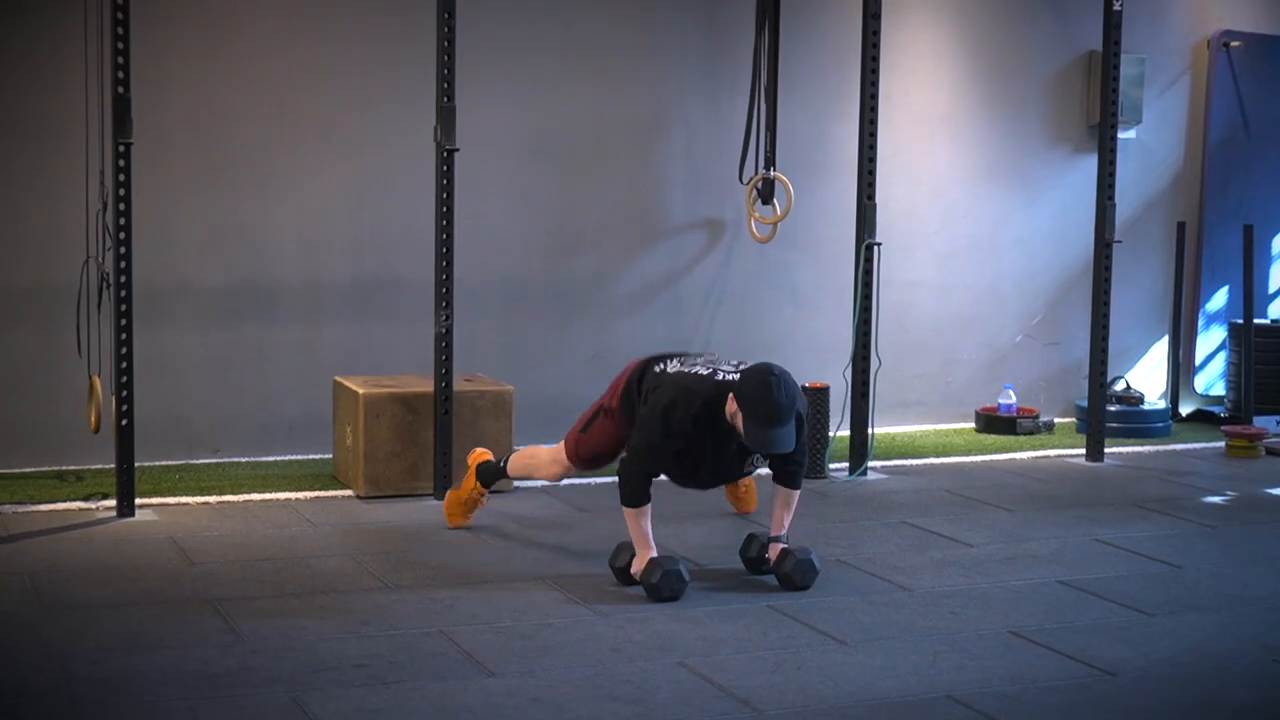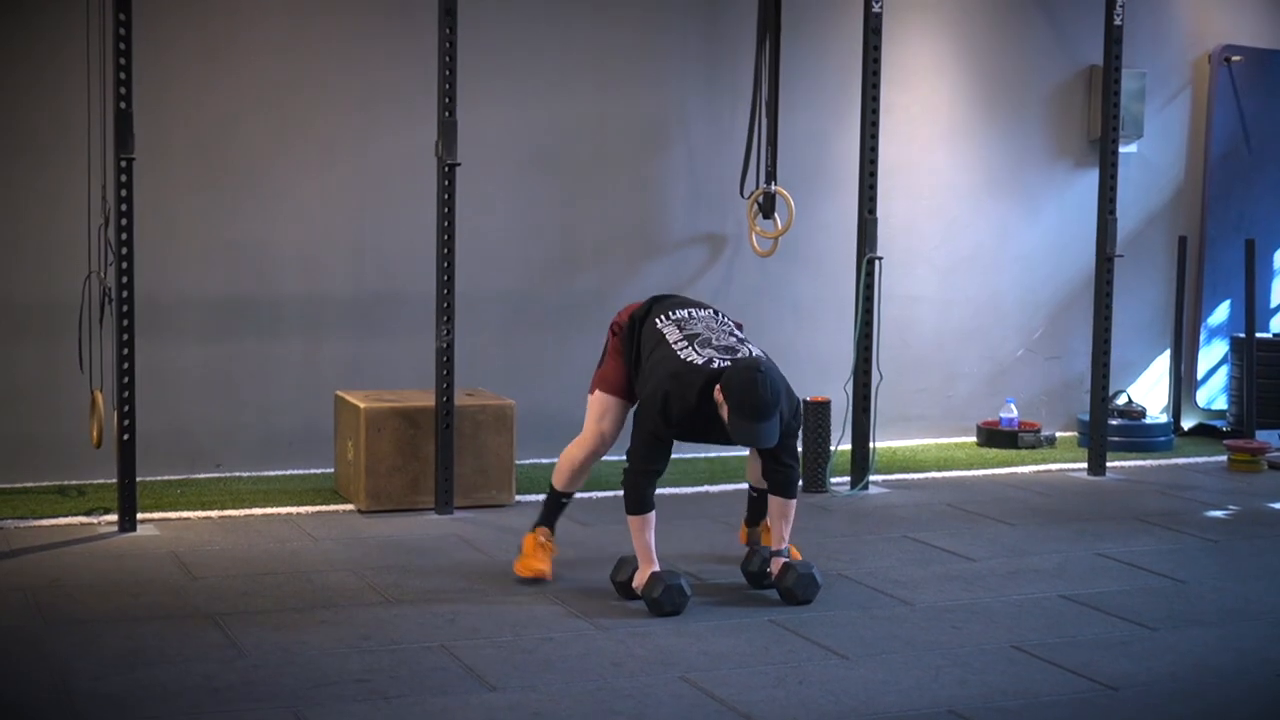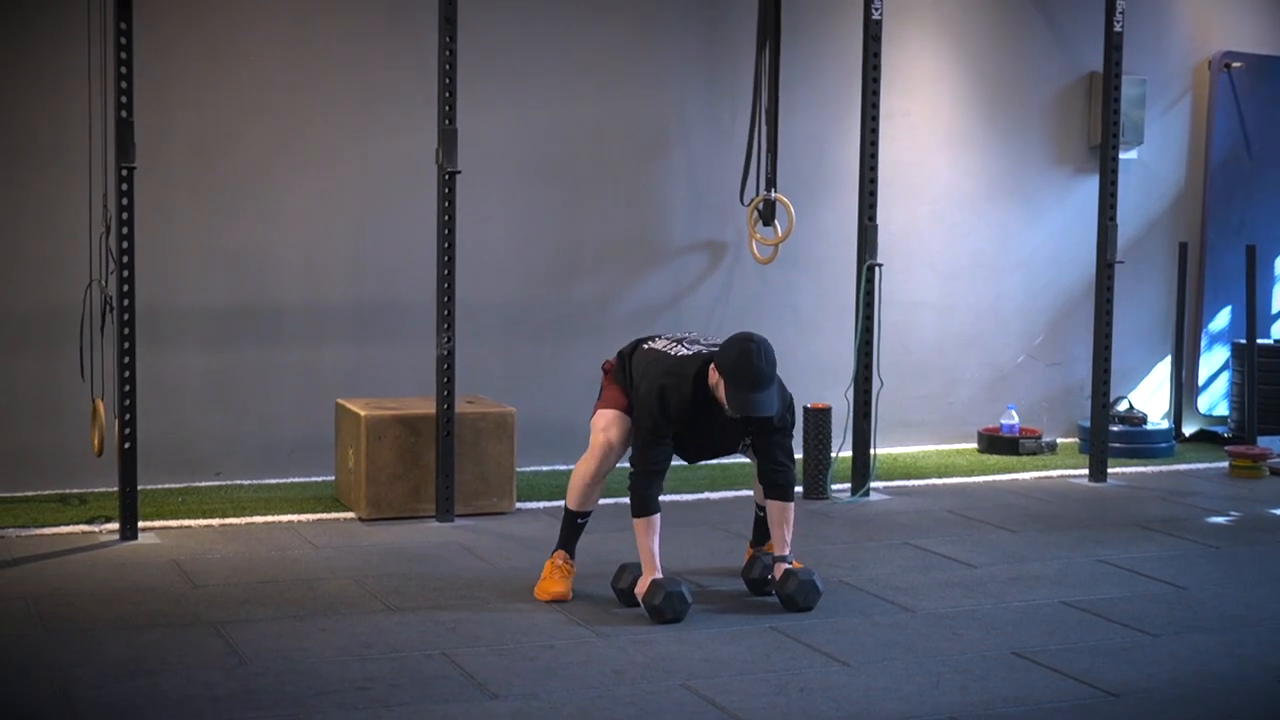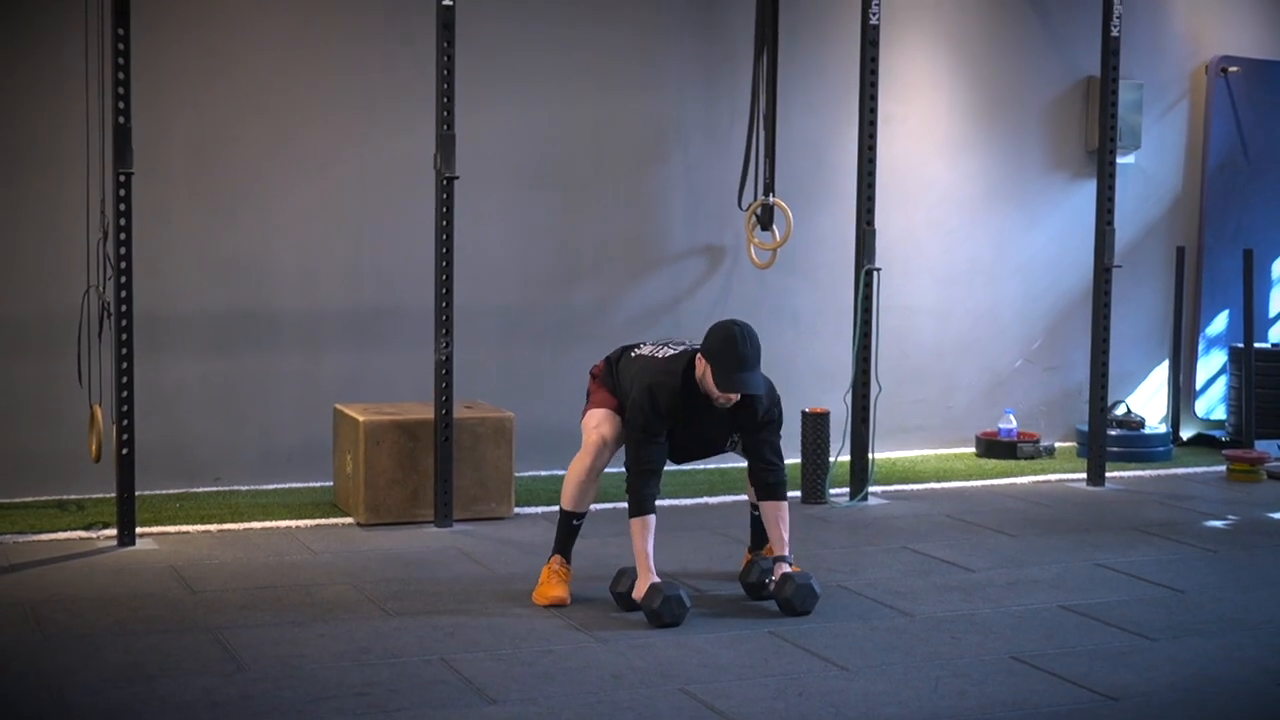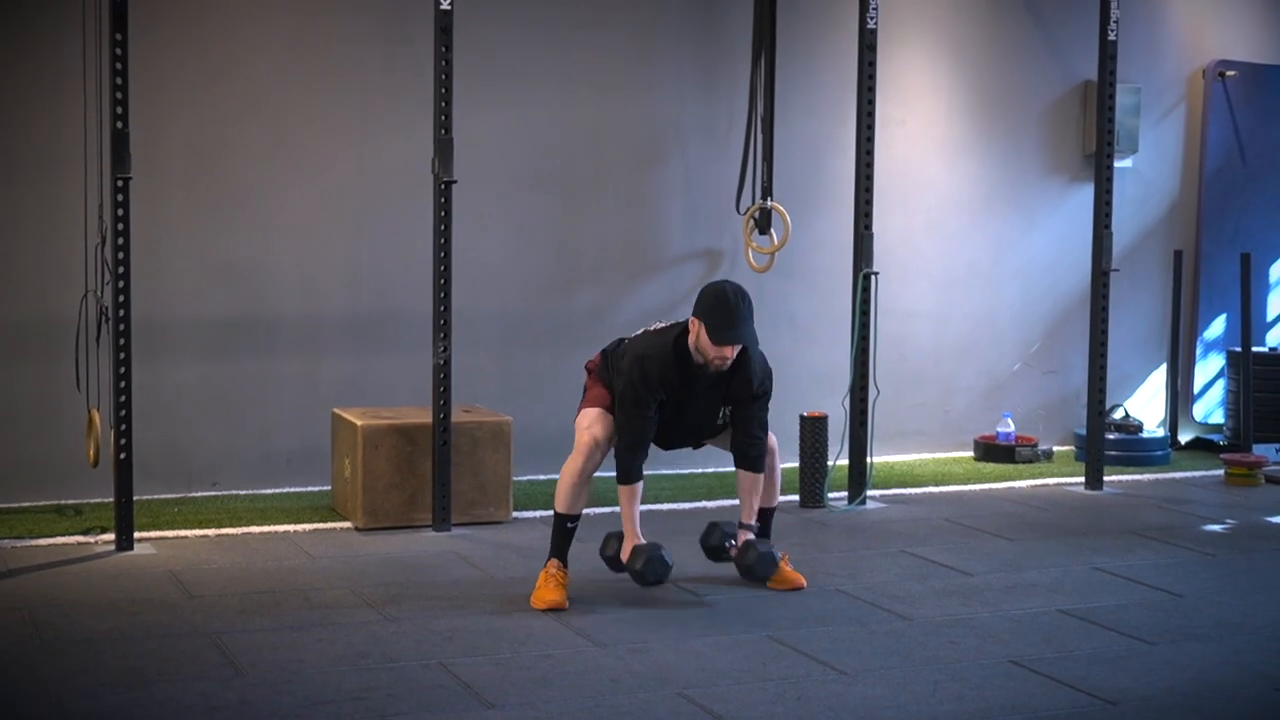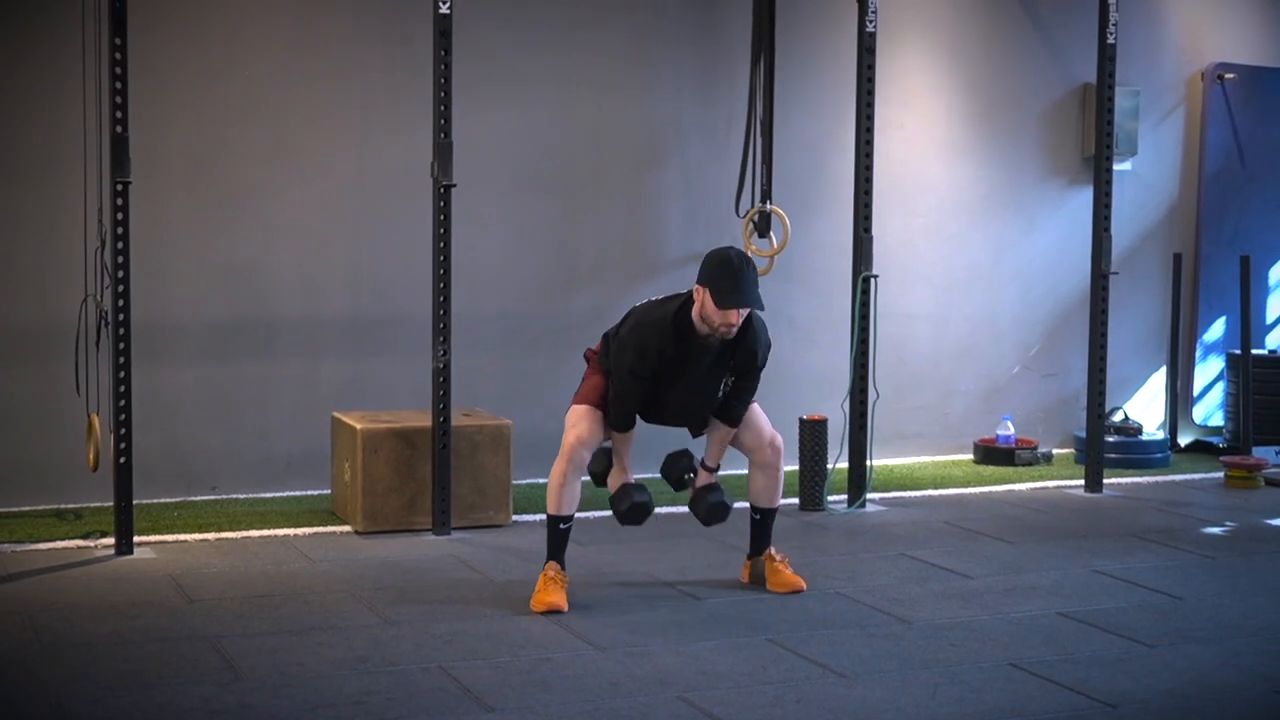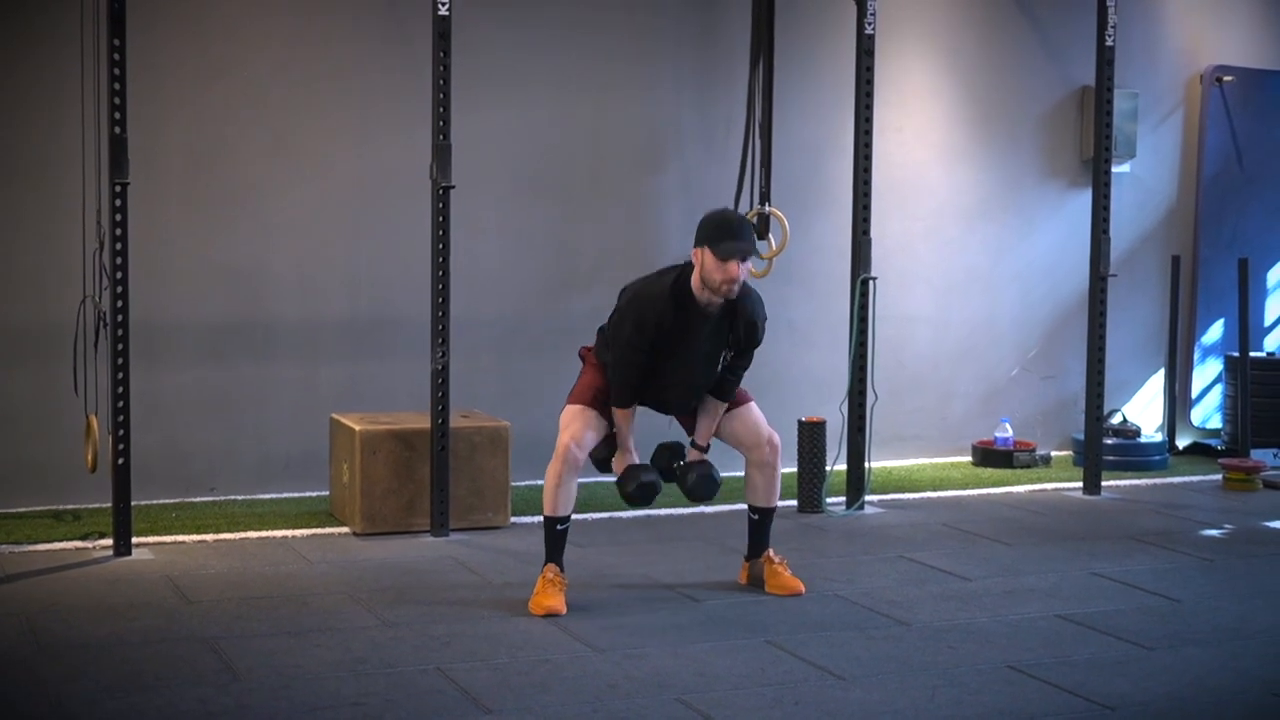
dt=0.2s
person 1, frame 1
left shoulder: (787, 410)
right shoulder: (683, 402)
left elbow: (791, 471)
right elbow: (634, 473)
left wrist: (778, 539)
right wrist: (644, 551)
right hip: (640, 390)
right knee: (559, 464)
left ankle: (732, 470)
right ankle: (485, 471)
person 1, frame 2
left shoulder: (776, 398)
right shoulder: (670, 390)
left elbow: (785, 471)
right elbow: (641, 471)
left wrist: (779, 552)
right wrist: (647, 565)
left knee: (770, 443)
right knee: (595, 439)
left ankle: (756, 526)
right ankle: (542, 531)
person 1, frame 3
left shoulder: (773, 396)
right shoulder: (666, 386)
left elbow: (779, 476)
right elbow: (647, 478)
left wrist: (783, 559)
right wrist: (651, 572)
right hip: (631, 376)
left knee: (774, 460)
right knee: (604, 448)
left ankle: (761, 548)
right ankle: (562, 558)
person 1, frame 4
left shoulder: (760, 396)
right shoulder: (656, 387)
left elbow: (770, 474)
right elbow: (643, 480)
left wrist: (783, 560)
right wrist: (646, 574)
right hip: (619, 386)
left knee: (766, 454)
right knee: (597, 445)
left ankle: (761, 552)
right ankle: (558, 562)
person 1, frame 5
left shoulder: (752, 368)
right shoulder: (648, 359)
left elbow: (751, 447)
right elbow: (631, 449)
left wrist: (747, 527)
right wrist: (632, 534)
right hip: (614, 385)
left knee: (768, 446)
right knee: (590, 446)
right ankle: (555, 565)
person 1, frame 6
left shoulder: (753, 338)
right shoulder: (648, 328)
left elbow: (733, 406)
right elbow: (623, 406)
left wrist: (709, 467)
right wrist: (621, 469)
right hip: (618, 376)
left knee: (769, 446)
right knee: (576, 445)
left ankle: (760, 558)
right ankle: (553, 569)
person 1, frame 7
left shoulder: (749, 311)
right shoulder: (646, 300)
left elbow: (723, 383)
right elbow: (624, 383)
left wrist: (699, 445)
right wrist: (624, 450)
left hip: (694, 382)
right hip: (616, 368)
left knee: (766, 445)
right knee: (570, 448)
left ankle: (759, 560)
right ankle: (552, 571)
